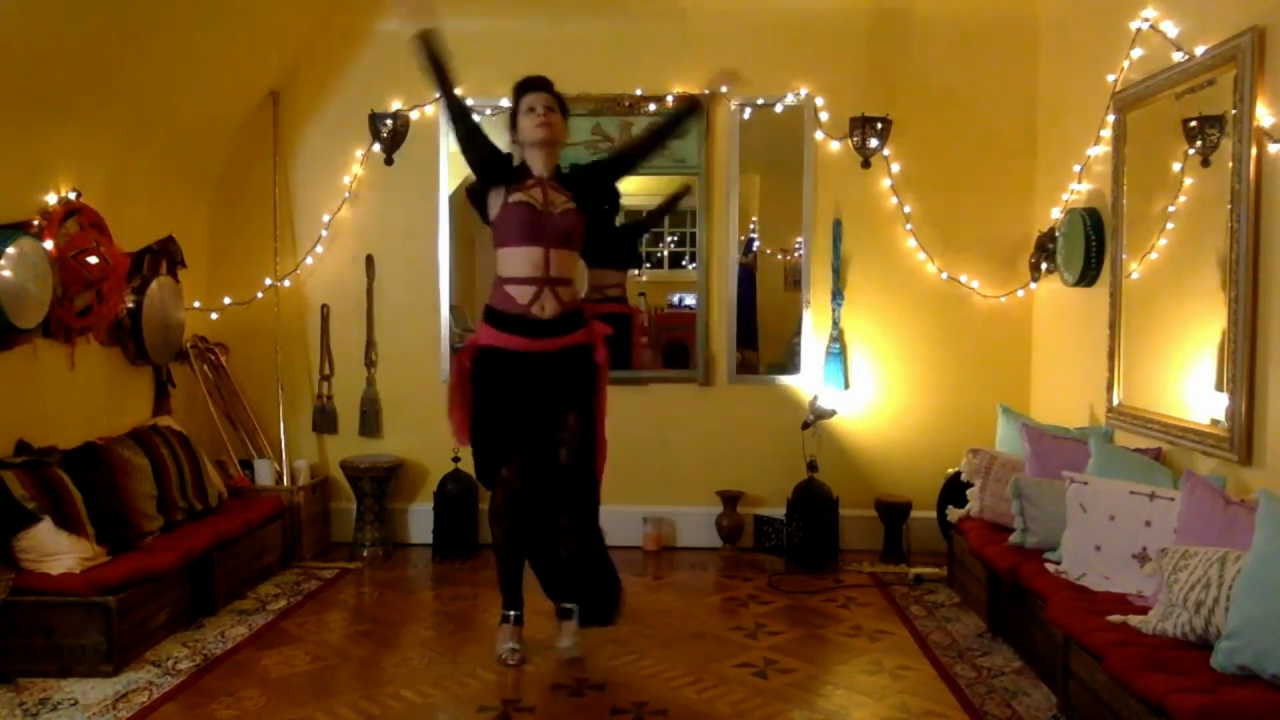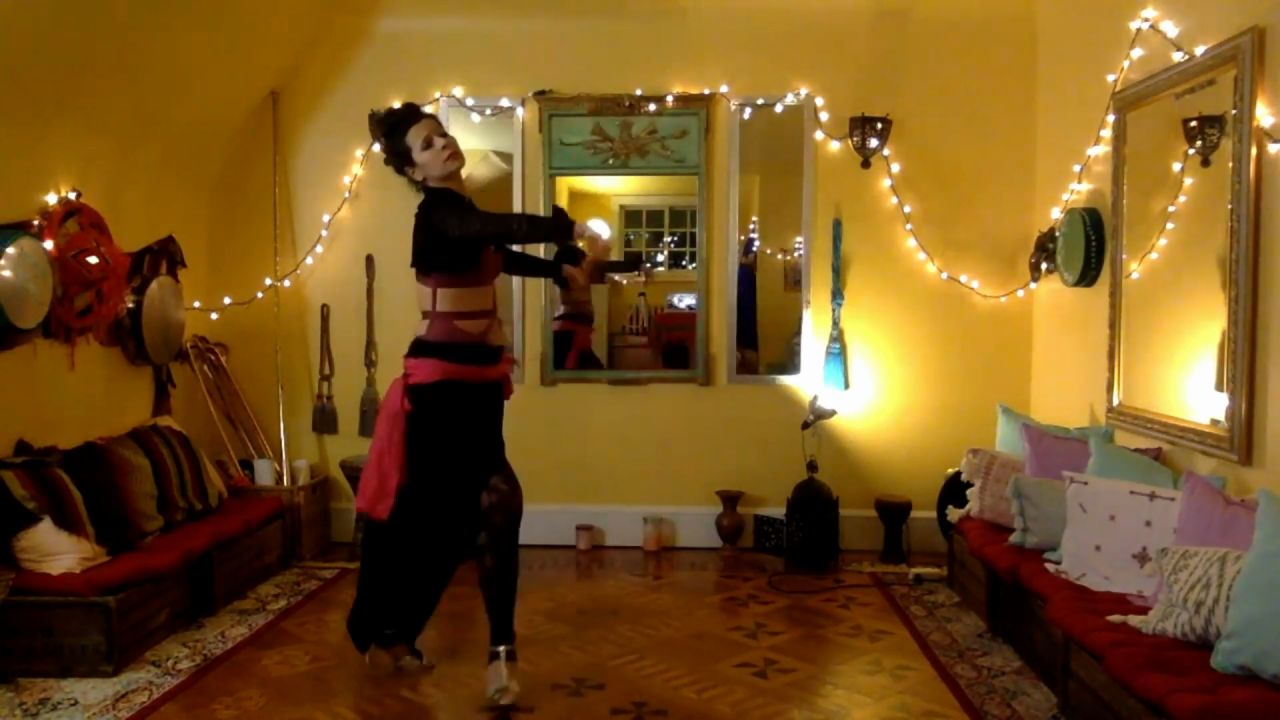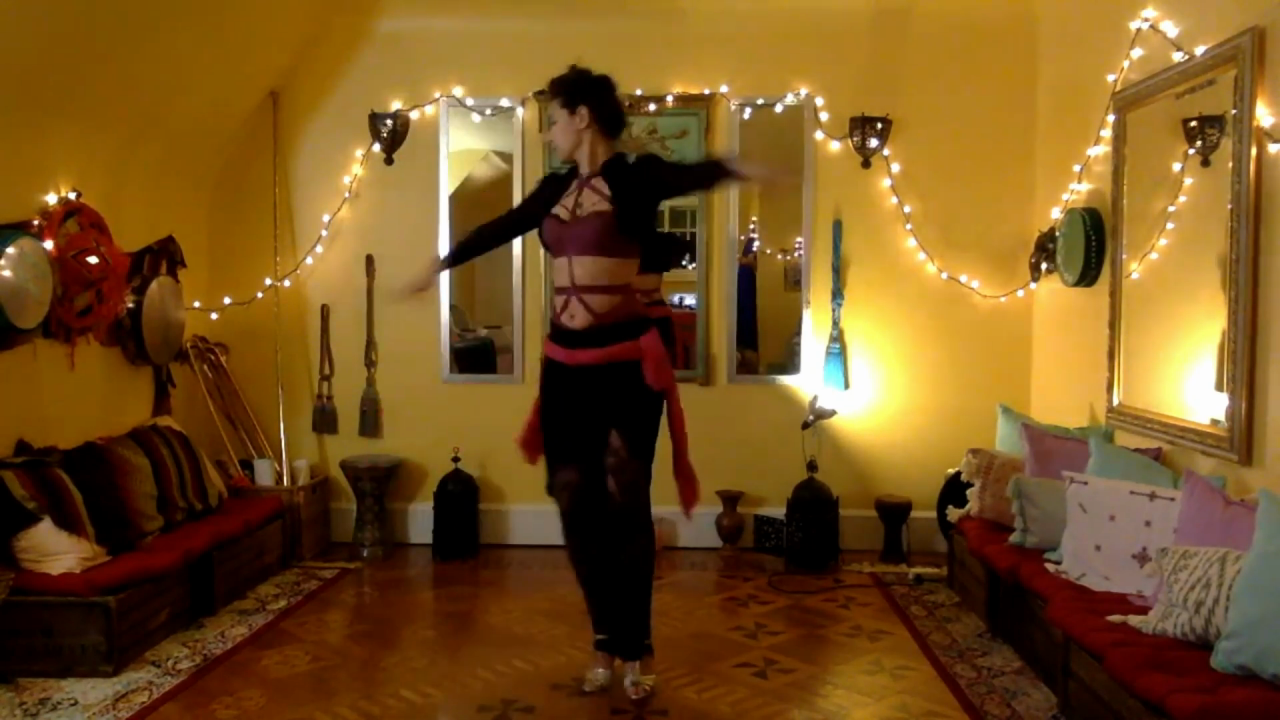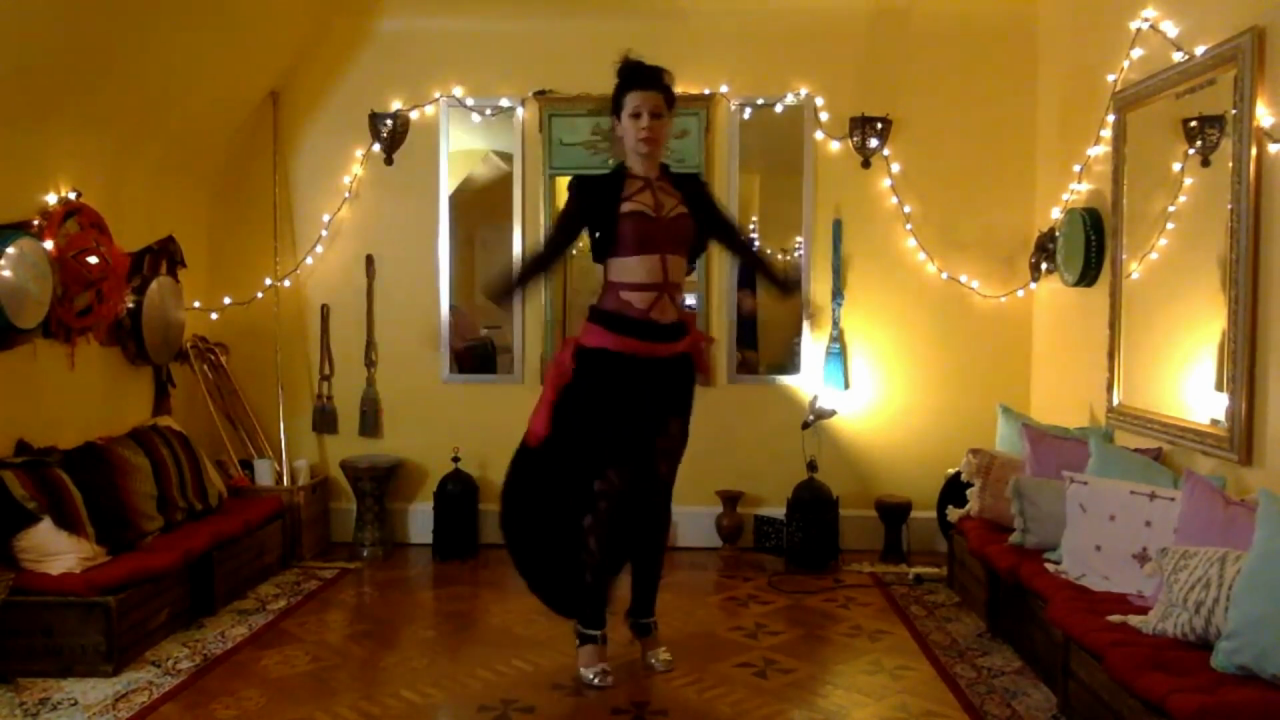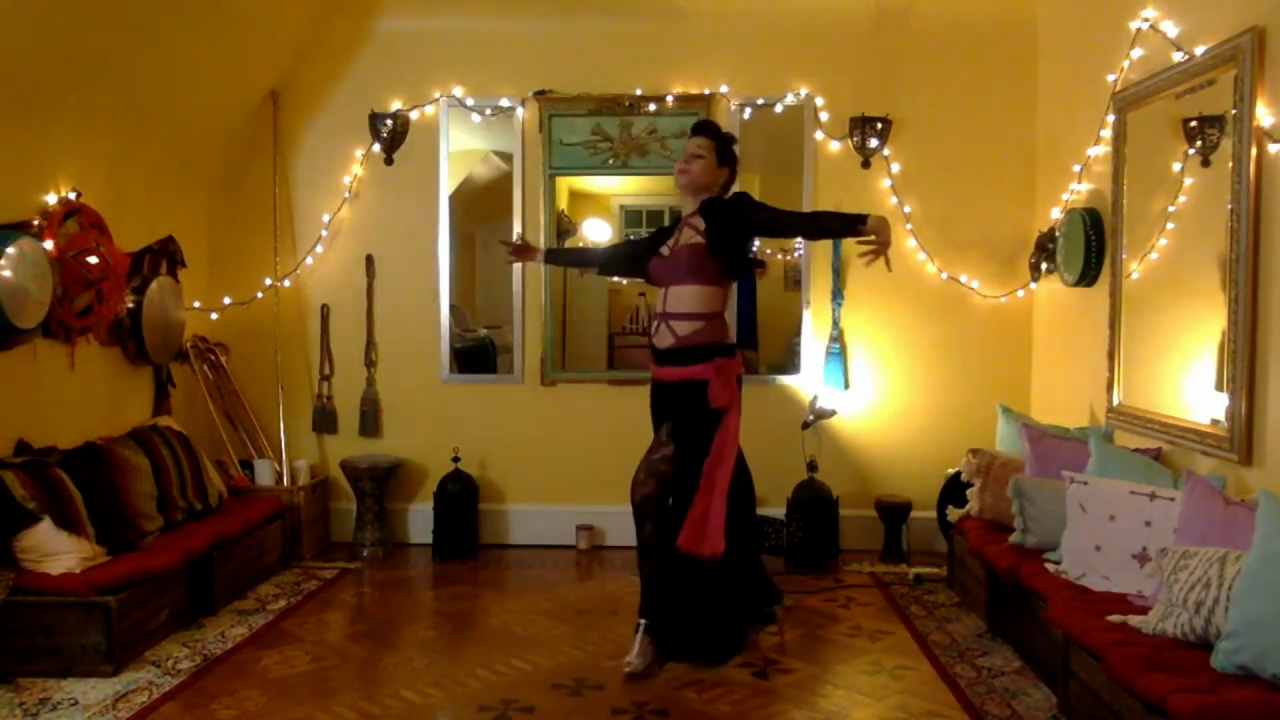
dt=1s
person 1, frame 1
left shoulder: (580, 185)
right shoulder: (497, 176)
left elbow: (642, 148)
right elbow: (458, 114)
left wrist: (698, 103)
right wrist: (426, 44)
left hip: (566, 348)
right hip: (504, 348)
left knee: (566, 482)
right knee: (508, 482)
left ankle: (576, 609)
right ankle: (511, 616)
person 1, frame 2
left shoulder: (464, 213)
right shoulder: (438, 211)
left elbow: (510, 252)
right elbow: (502, 229)
left wrist: (561, 271)
right wrist: (569, 230)
left hip: (478, 377)
right hip: (445, 379)
left knee: (451, 514)
right knee: (498, 500)
left ankle: (393, 632)
right ankle: (498, 653)
person 1, frame 3
left shoulder: (638, 175)
right shoulder: (555, 189)
left elbow: (694, 176)
right elbow: (501, 227)
left wrist: (732, 168)
right wrist: (440, 263)
left hip: (624, 361)
right hip: (565, 359)
left knee: (622, 505)
right knee: (574, 505)
left ankle: (635, 647)
right ankle: (608, 636)
person 1, frame 4
left shoulder: (690, 191)
right shoulder: (595, 191)
left elbow: (737, 240)
right elbow: (552, 251)
left wrist: (789, 293)
right wrist: (493, 300)
left hip: (671, 355)
right hip: (609, 351)
left knee: (655, 495)
right knee: (605, 493)
left ankle: (645, 623)
right ankle: (590, 634)
person 1, frame 5
left shoulder: (730, 216)
right shoulder: (666, 233)
left elbow: (800, 224)
right elbow: (604, 258)
left wrist: (868, 223)
right wrist: (542, 254)
left hip: (707, 375)
right hip: (669, 376)
left knee: (651, 488)
right knee: (713, 495)
left ankle: (653, 627)
right ankle: (757, 606)
